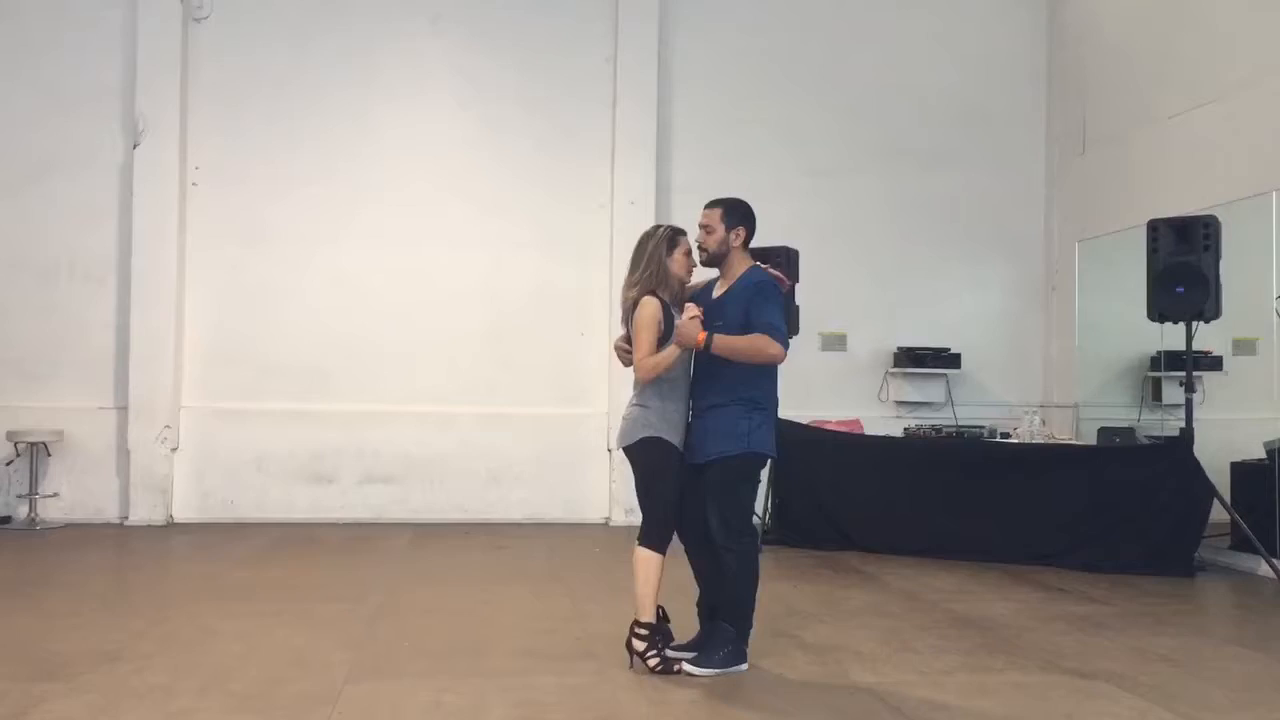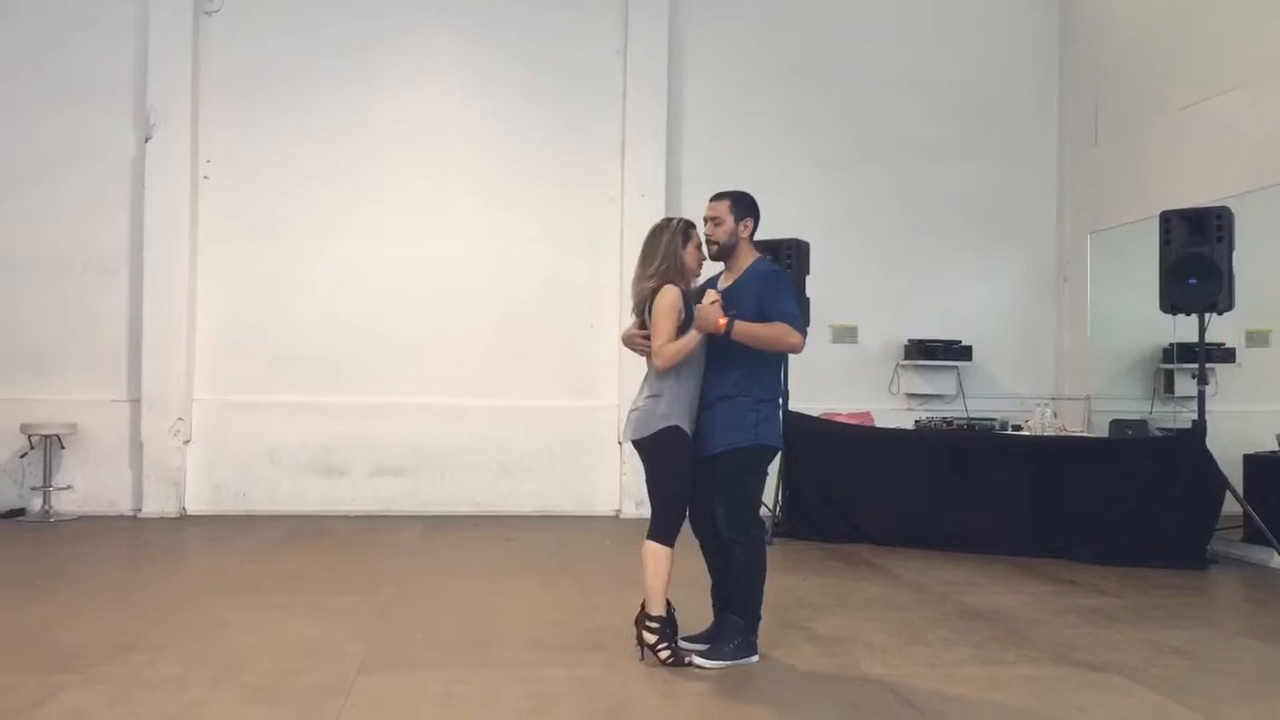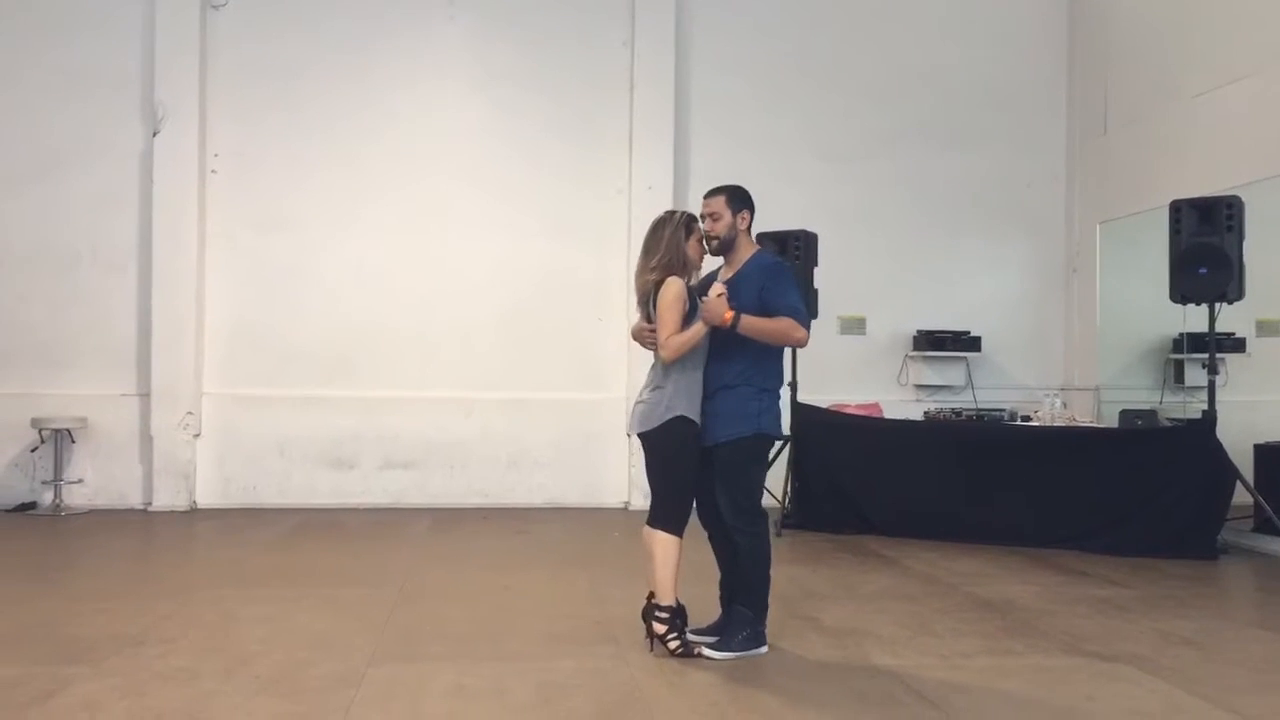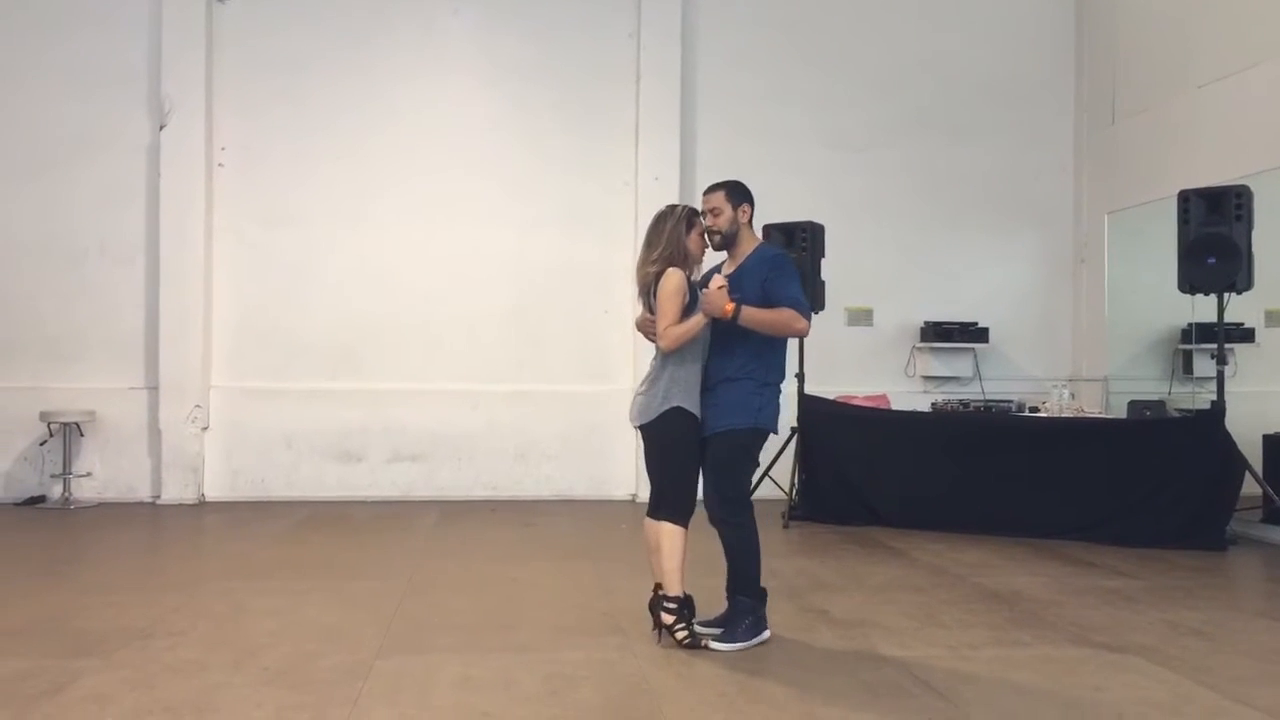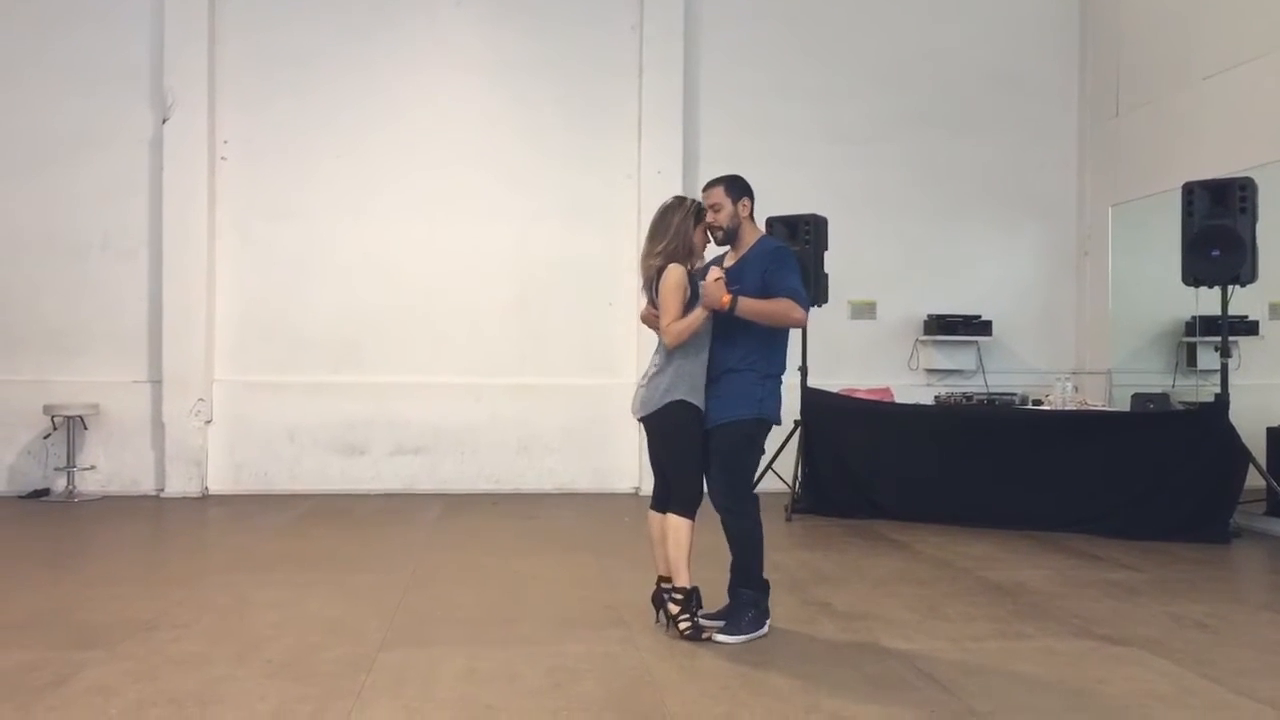
dt=0.3s
person 1, frame 1
left shoulder: (760, 288)
right shoulder: (707, 293)
left elbow: (774, 348)
right elbow: (669, 335)
left wrist: (703, 339)
right wrist: (631, 345)
left hip: (740, 435)
right hip: (703, 432)
left knee: (732, 534)
right knee: (692, 525)
left ankle: (732, 644)
right ankle: (711, 628)
person 1, frame 2
left shoulder: (769, 278)
right shoulder: (710, 286)
left elbow: (793, 337)
left wrist: (724, 324)
right wrist: (636, 334)
left hip: (746, 427)
right hip: (709, 426)
left knee: (739, 526)
right knee: (705, 521)
left ankle: (742, 636)
right ankle: (724, 621)
person 1, frame 3
left shoulder: (770, 270)
right shoulder: (710, 281)
left elbow: (797, 332)
left wrist: (730, 318)
right wrist: (644, 329)
left hip: (746, 417)
right hip: (709, 416)
left knee: (742, 516)
right knee: (713, 516)
left ankle: (751, 627)
right ankle: (733, 615)
person 1, frame 4
left shoulder: (773, 263)
right shoulder: (713, 275)
left elbow: (798, 322)
left wrist: (730, 309)
right wrist: (650, 322)
left hip: (745, 408)
right hip: (713, 407)
left knee: (728, 504)
right knee: (721, 506)
left ankle: (752, 615)
right ankle: (740, 607)
person 1, frame 5
left shoulder: (773, 255)
right shoulder: (715, 266)
left elbow: (795, 311)
left wrist: (728, 301)
right wrist: (655, 315)
left hip: (747, 400)
right hip: (714, 398)
left knee: (734, 497)
right knee: (724, 497)
left ankle: (753, 606)
right ankle: (742, 600)
person 2, frame 1
left shoulder: (675, 300)
right shoulder: (650, 303)
right elbow: (643, 370)
right wrist: (682, 340)
left hip: (666, 430)
right hip: (652, 431)
left knee: (659, 526)
right knee: (658, 528)
left ankle: (649, 617)
right ankle: (644, 633)
person 2, frame 2
left shoulder: (678, 294)
right shoulder: (670, 293)
right elbow: (661, 357)
right wrist: (703, 327)
left hip: (665, 420)
right hip: (664, 422)
left knee: (665, 518)
right knee: (668, 520)
left ankle: (653, 608)
right ankle: (655, 626)
person 2, frame 3
left shoulder: (674, 287)
right shoulder: (674, 285)
right elbow: (668, 348)
right wrist: (709, 319)
left hip: (662, 412)
right hip: (671, 414)
left knee: (662, 508)
right knee: (674, 512)
left ankle: (658, 602)
right ankle: (664, 616)
person 2, frame 4
left shoulder: (676, 279)
right shoulder: (674, 276)
right elbow: (667, 337)
right wrist: (709, 311)
left hip: (663, 405)
right hip: (671, 405)
left knee: (662, 500)
right knee: (678, 504)
left ankle: (663, 594)
right ankle: (673, 605)
person 2, frame 5
left shoulder: (681, 273)
right shoulder: (676, 271)
right elbow: (671, 334)
right wrist: (709, 305)
left hip: (667, 398)
right hip: (673, 399)
left knee: (666, 493)
right knee: (686, 495)
left ankle: (666, 586)
right ankle: (680, 594)
